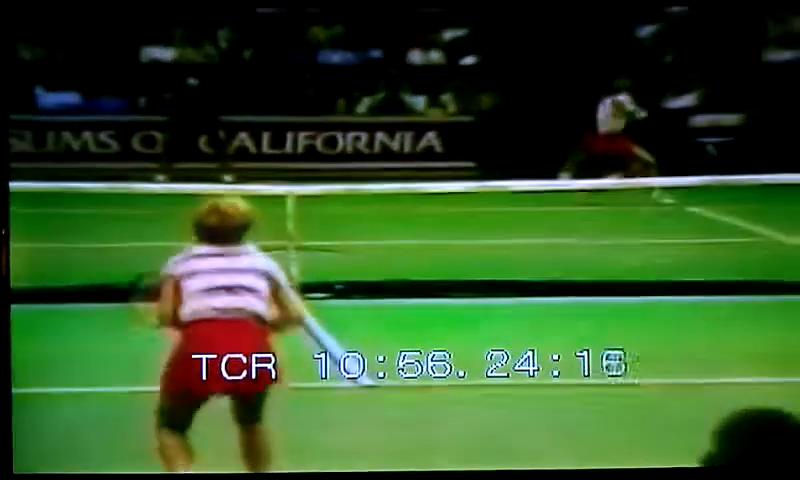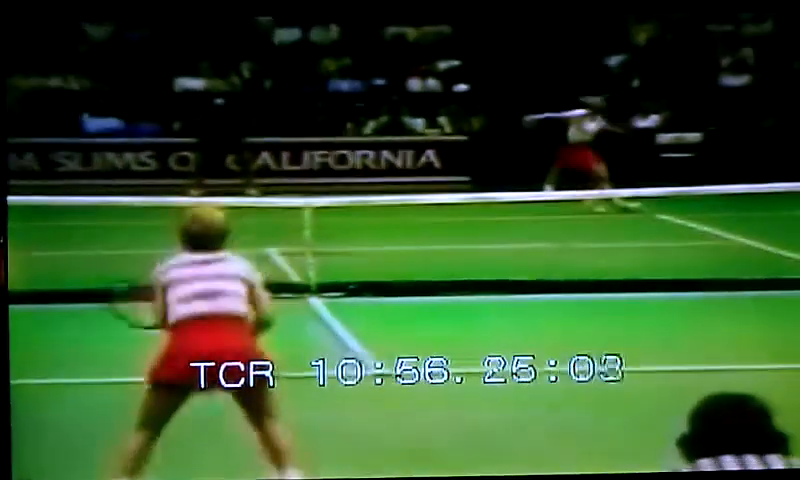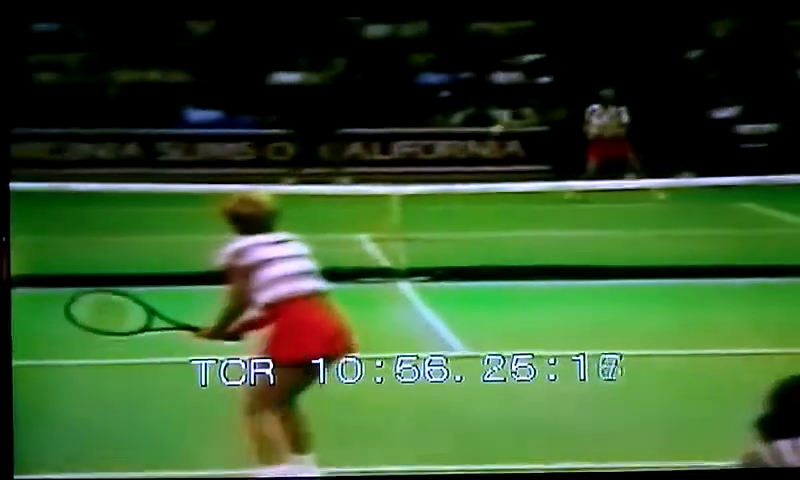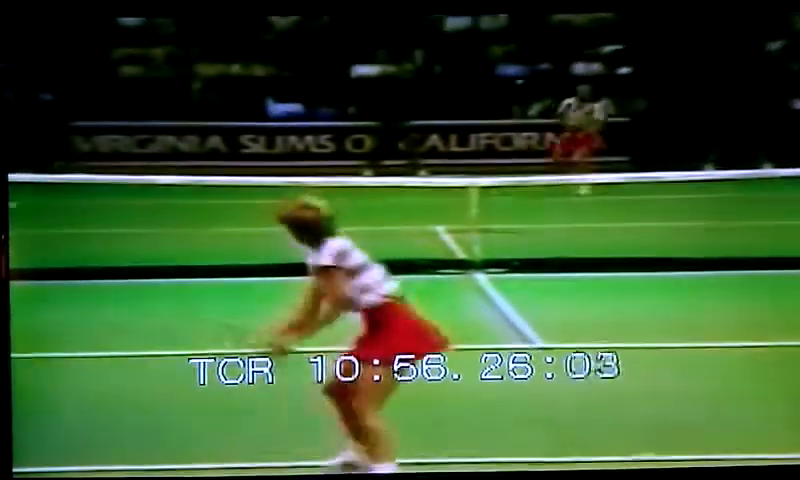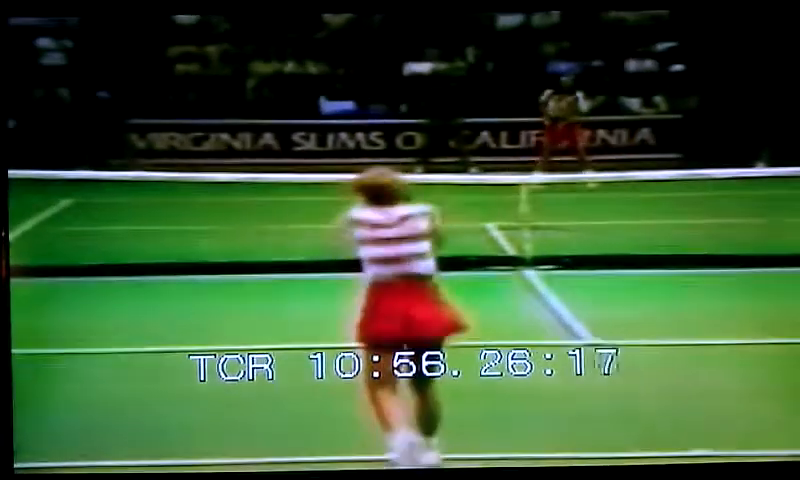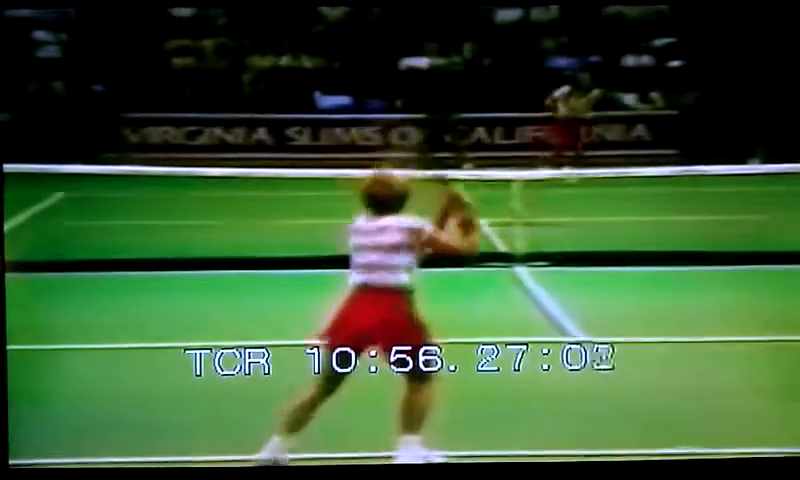
dt=0.5s
person 1, frame 1
left shoulder: (179, 263)
right shoulder: (262, 261)
left elbow: (166, 316)
right elbow: (295, 315)
left hip: (198, 354)
right hip: (252, 351)
left knee: (168, 426)
right knee: (249, 421)
person 1, frame 2
left shoulder: (168, 268)
right shoulder: (240, 266)
left elbow: (161, 318)
right elbow: (265, 317)
left hip: (185, 350)
right hip: (237, 346)
left knee: (146, 430)
right knee: (266, 421)
person 1, frame 3
left shoulder: (239, 249)
right shoulder: (294, 243)
left elbow: (238, 305)
left wrist: (218, 330)
right wrist: (242, 328)
left hip: (297, 328)
right hip: (326, 324)
left knee: (258, 409)
right knee: (281, 399)
right ankle: (304, 467)
person 1, frame 4
left shoulder: (330, 252)
right shoulder: (327, 251)
left elbow: (337, 304)
right elbow: (313, 304)
left wrist: (295, 336)
right wrist: (289, 332)
left hip: (394, 330)
right hip: (385, 327)
left knee: (365, 408)
right knee: (337, 389)
right ankle: (362, 452)
person 1, frame 5
left shoulder: (355, 217)
right shoulder: (421, 213)
right elbow: (435, 237)
left hip: (384, 305)
right hip: (426, 304)
left knee: (380, 387)
right knee: (423, 385)
left ankle: (401, 437)
right ankle: (426, 449)
person 1, frame 6
left shoulder: (359, 225)
right shoulder: (412, 226)
right elbow: (468, 247)
left wrist: (445, 217)
right wrist: (465, 220)
left hip: (356, 312)
right hip: (395, 313)
left knee: (322, 388)
right knee: (421, 379)
left ankle: (276, 446)
right ankle: (410, 447)
